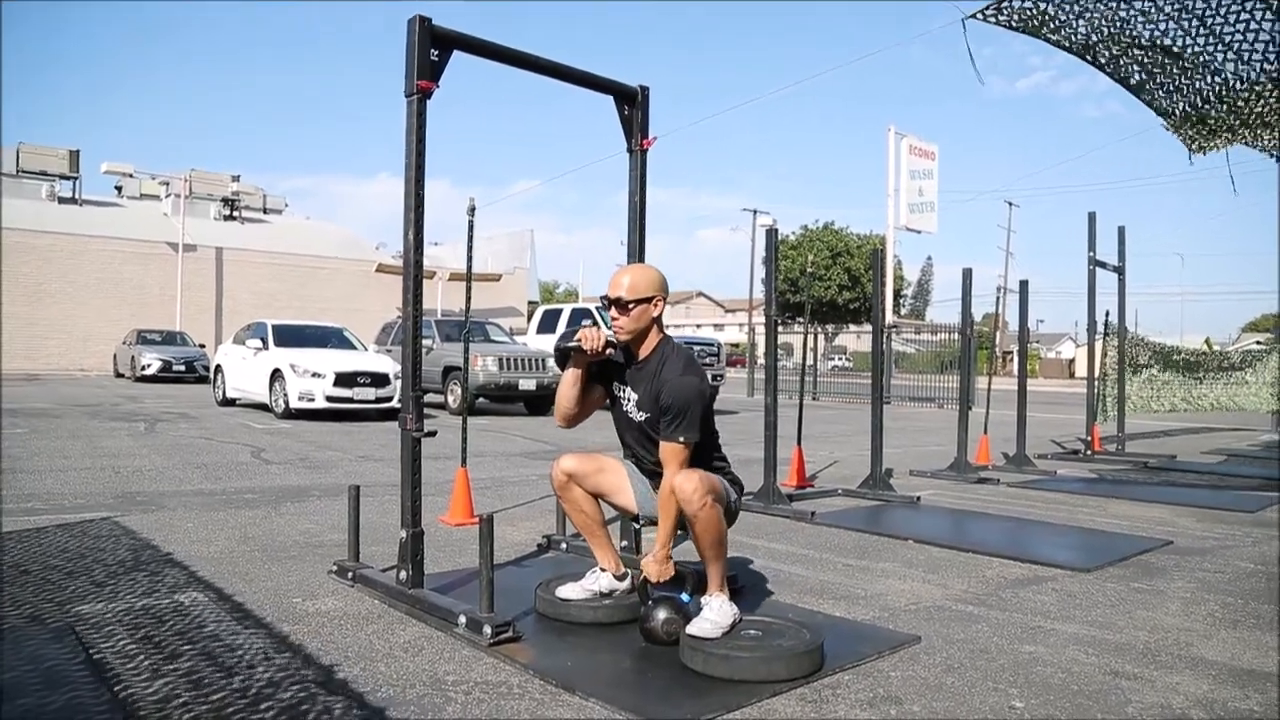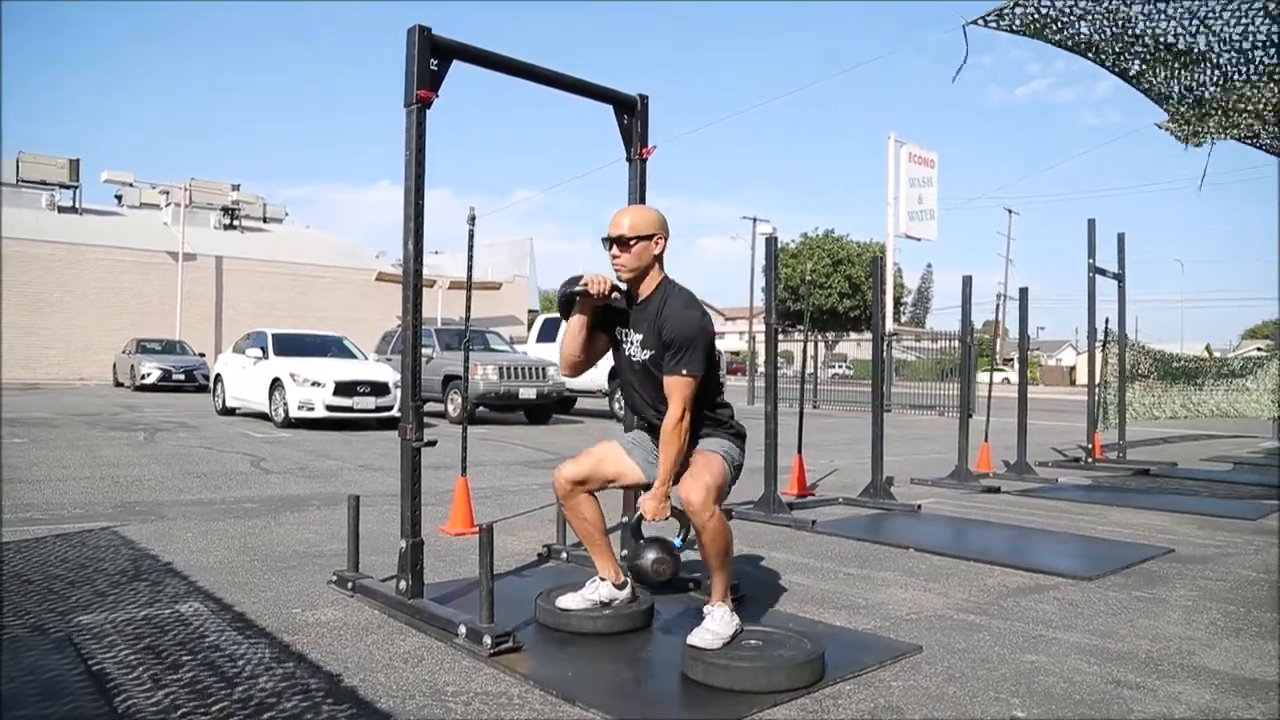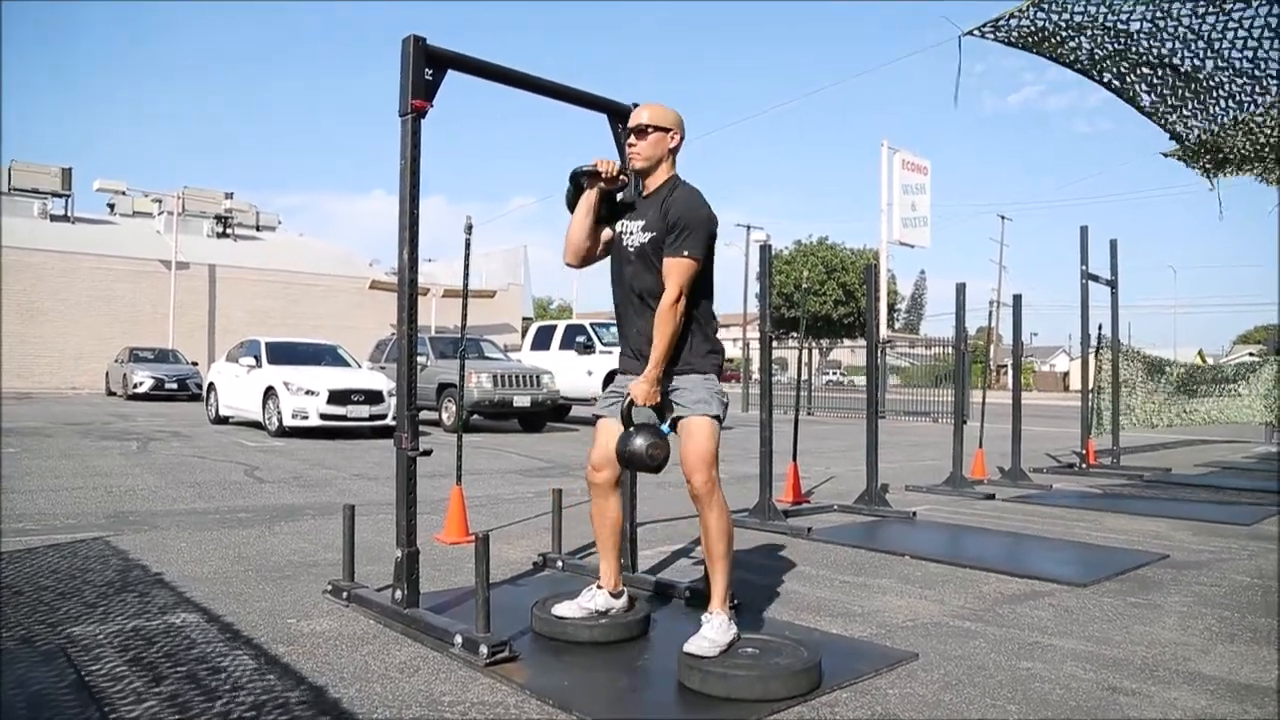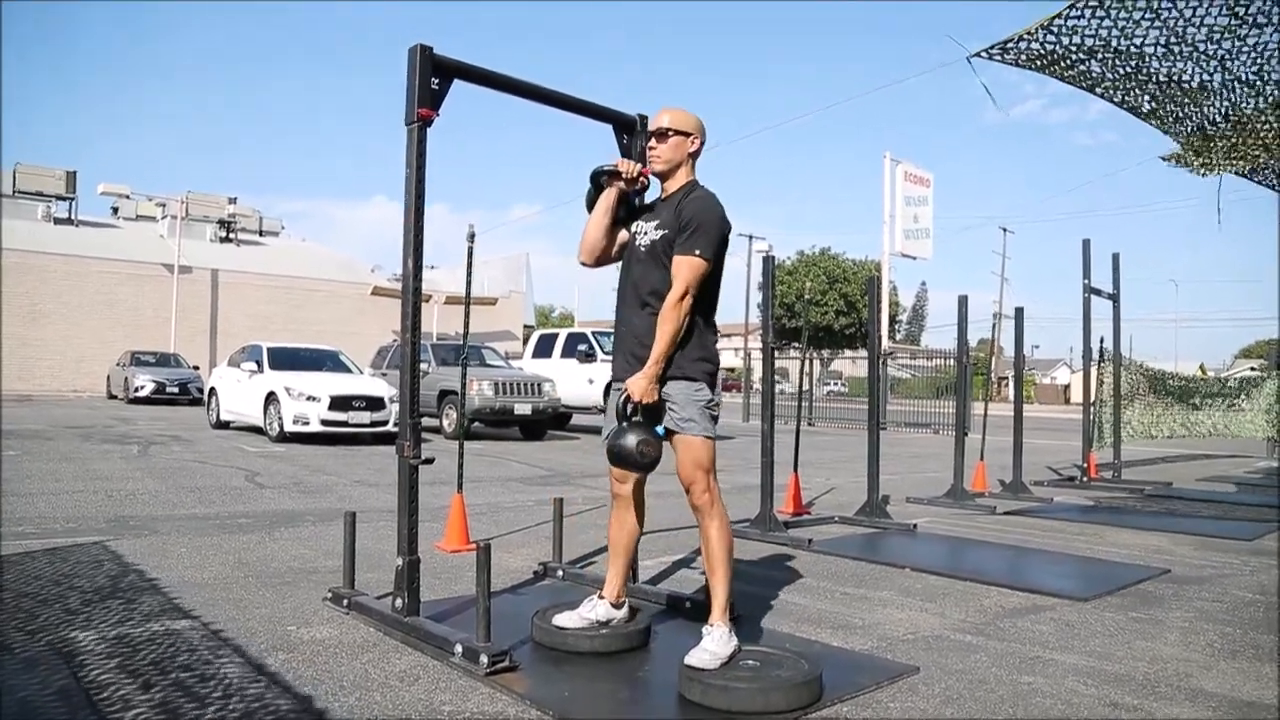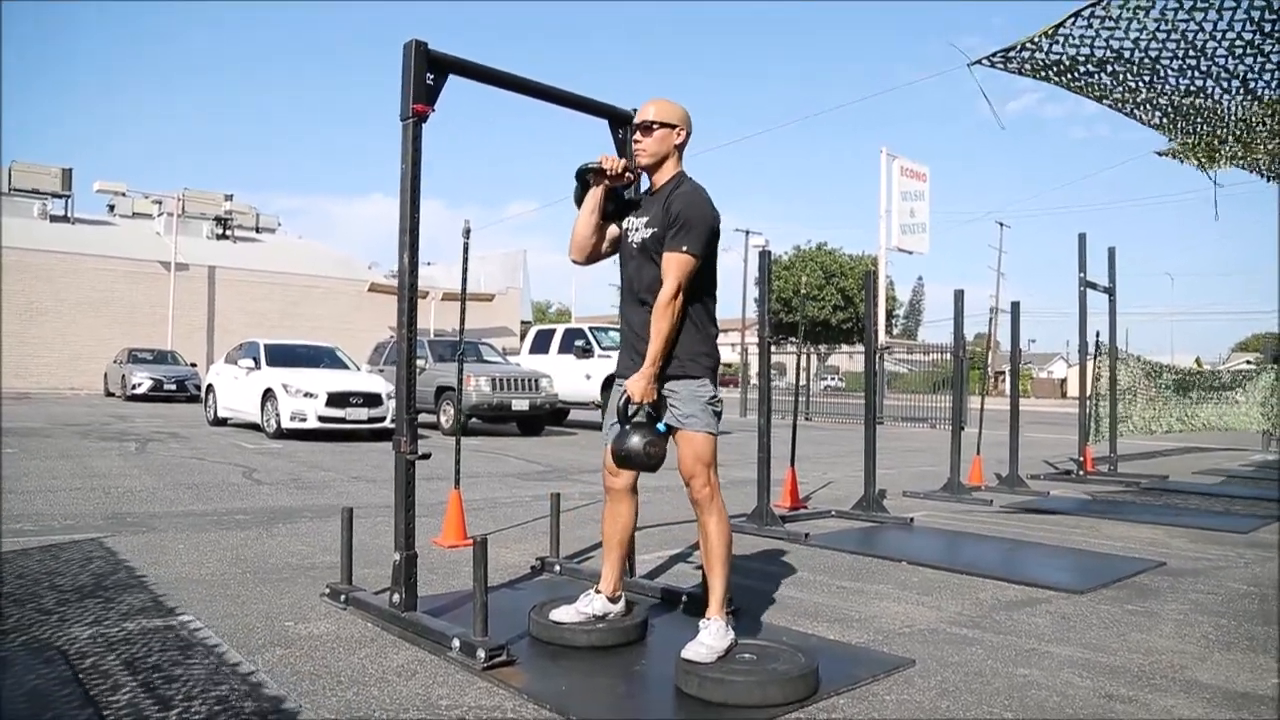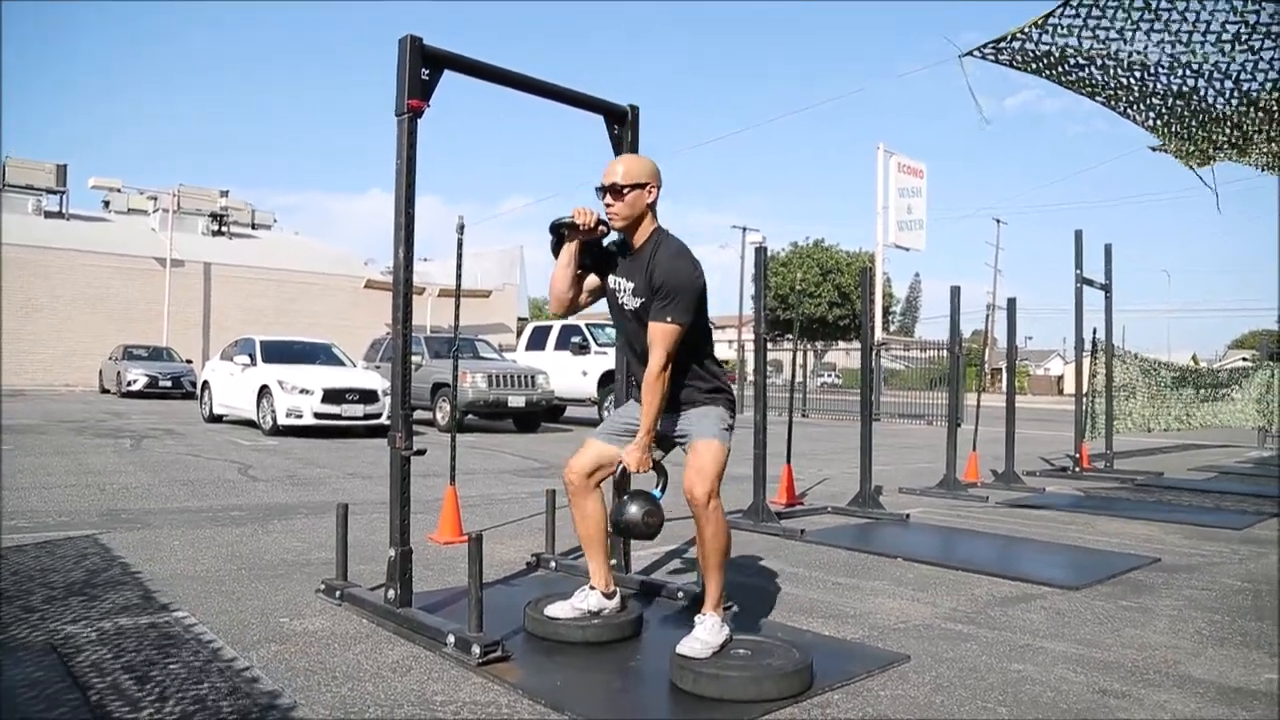
dt=0.5s
person 1, frame 1
left shoulder: (679, 378)
right shoulder: (613, 358)
left elbow: (675, 475)
right elbow: (566, 417)
left wrist: (661, 552)
right wrist: (578, 361)
left hip: (710, 488)
left knee: (688, 488)
right knee: (566, 470)
left ankle: (719, 598)
right ankle: (612, 572)
person 1, frame 2
left shoulder: (681, 314)
right shoulder: (616, 306)
left elbow: (679, 414)
right elbow: (571, 366)
left wrist: (659, 491)
right wrist: (583, 309)
left hip: (709, 439)
right hip: (651, 436)
left knee: (695, 495)
right knee: (567, 477)
left ankle: (721, 608)
right ankle: (612, 581)
person 1, frame 3
left shoulder: (686, 206)
right shoulder: (626, 209)
left elbow: (674, 298)
right elbow: (575, 255)
left wrist: (653, 378)
right wrist: (593, 192)
left hip: (689, 366)
right hip: (633, 364)
left knee: (700, 481)
right knee: (601, 473)
left ankle: (720, 615)
right ankle: (609, 590)
person 1, frame 4
left shoulder: (701, 207)
right shoulder: (644, 214)
left elbow: (681, 296)
right elbow: (590, 254)
left wrist: (652, 371)
right wrist: (613, 191)
left hip: (681, 371)
right hip: (630, 369)
left knee: (700, 491)
right knee: (624, 486)
left ankle: (720, 627)
right ankle: (611, 600)
person 1, frame 5
left shoulder: (689, 202)
right shoulder: (635, 206)
left elbow: (671, 293)
right elbow: (581, 252)
left wrist: (649, 373)
right wrist: (599, 189)
left hip: (684, 369)
right hip: (634, 366)
left knee: (701, 487)
right knee: (617, 478)
left ankle: (717, 620)
right ankle: (607, 595)
person 1, frame 6
left shoulder: (673, 264)
right shoulder: (613, 257)
left elbow: (661, 363)
right elbow: (561, 304)
left wrist: (644, 442)
right wrist: (574, 243)
left hip: (700, 401)
right hip: (648, 400)
left knee: (700, 491)
right knee: (579, 473)
left ankle: (713, 617)
right ankle: (602, 590)
